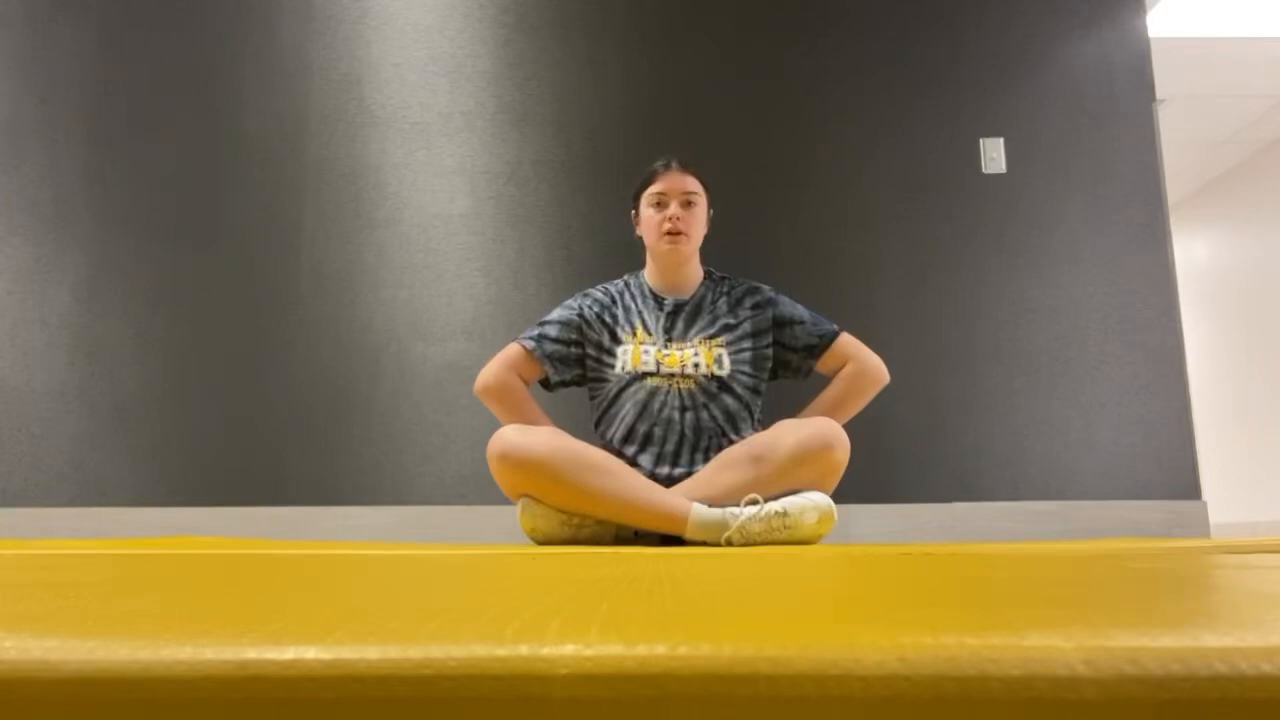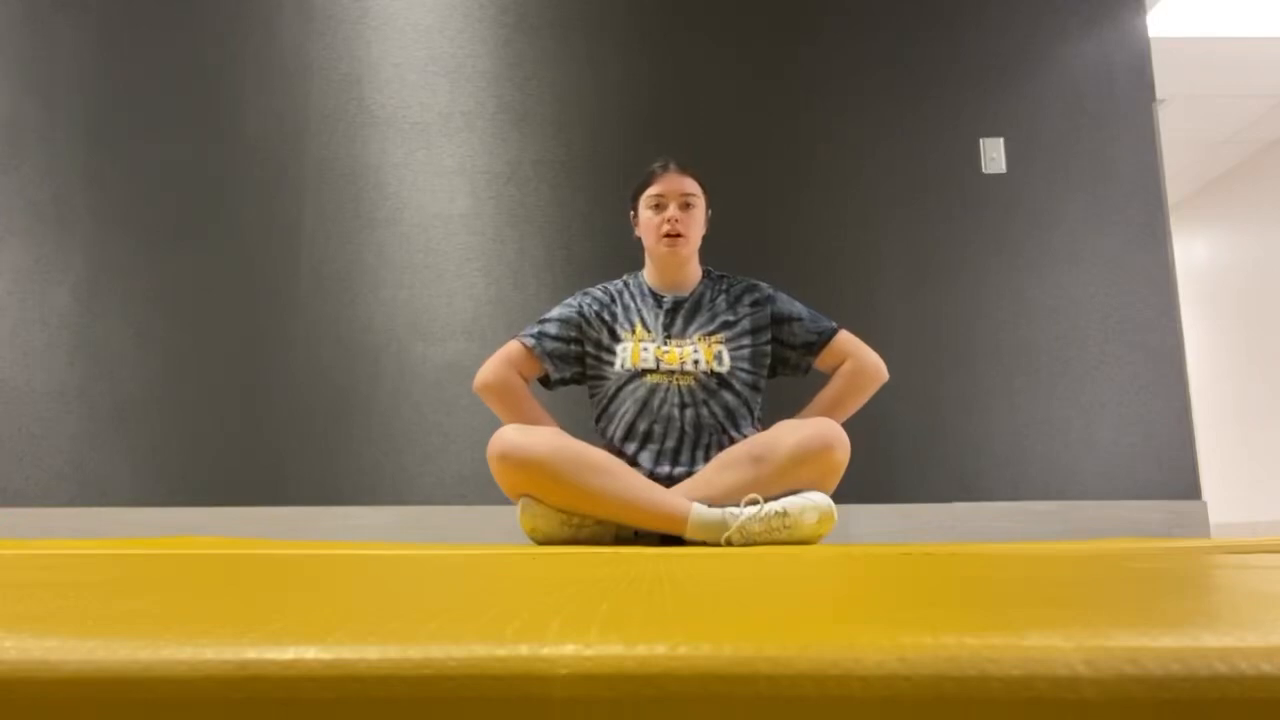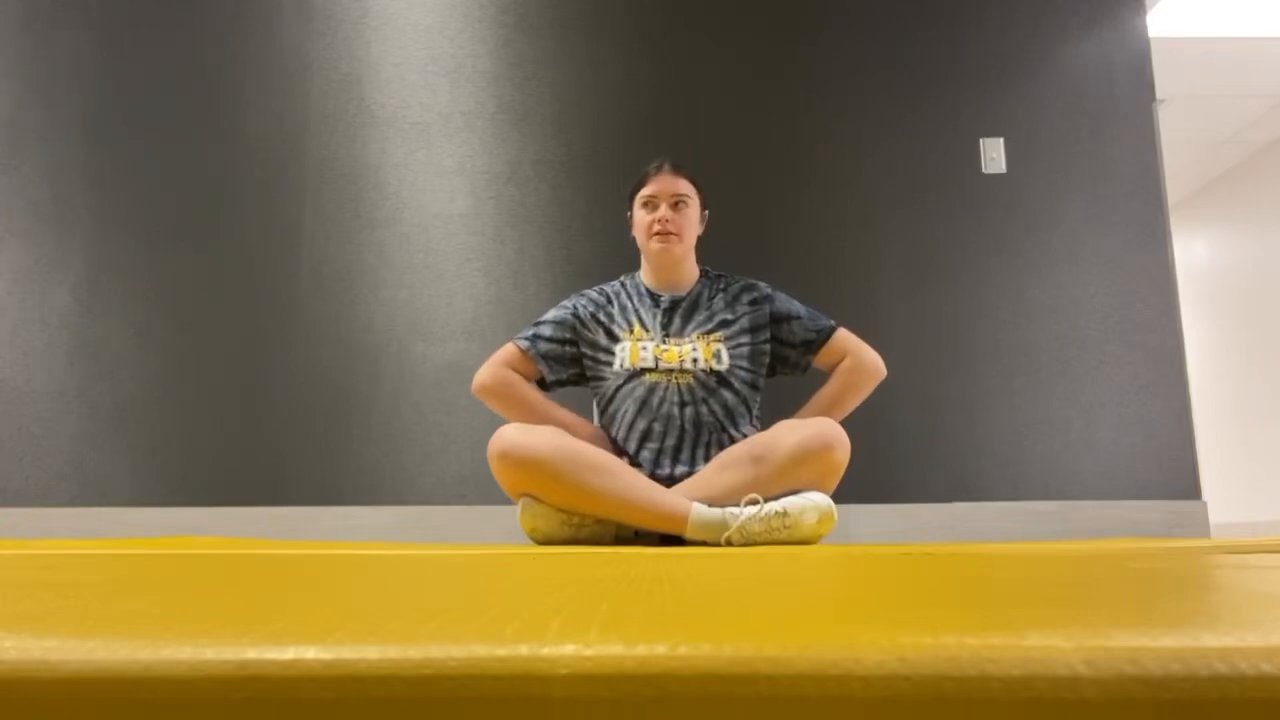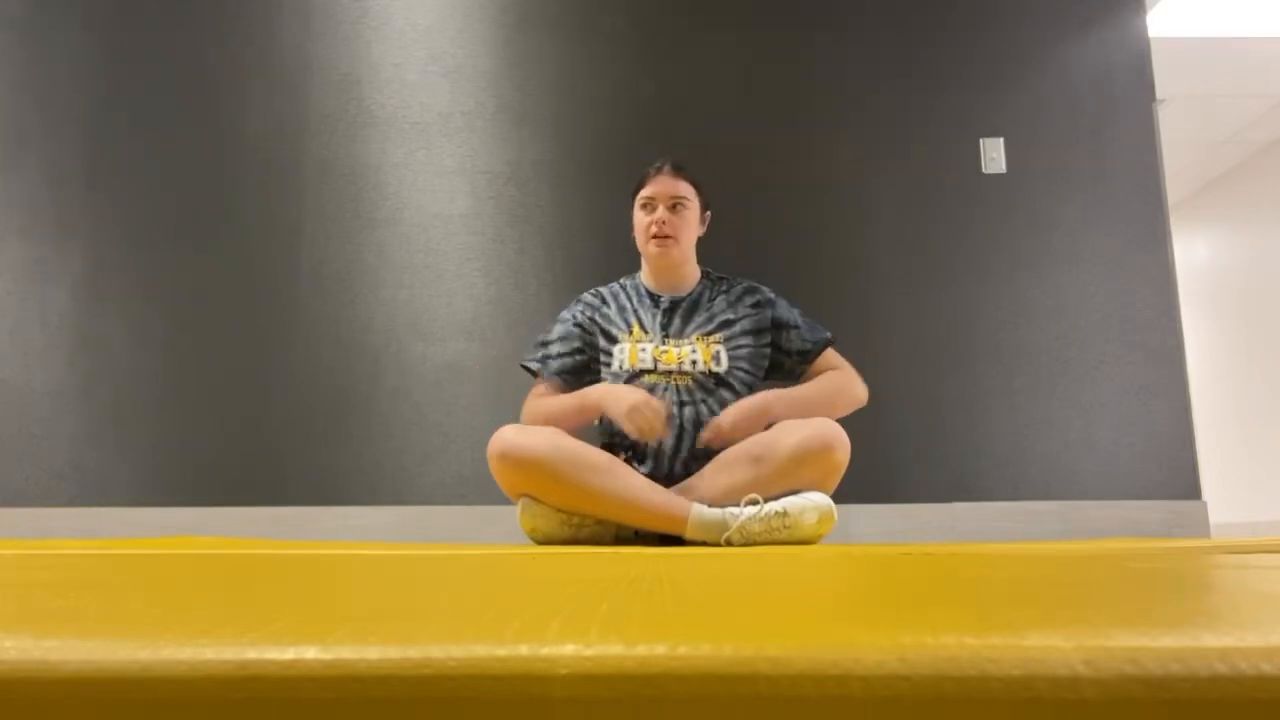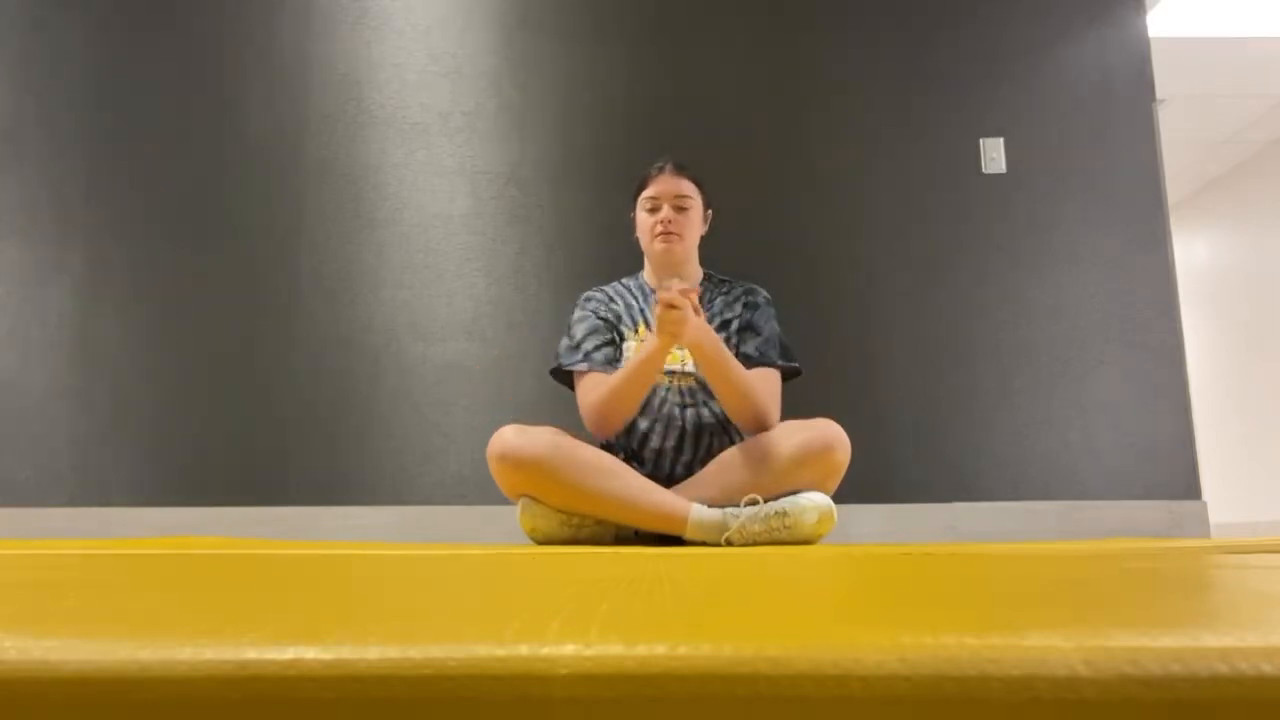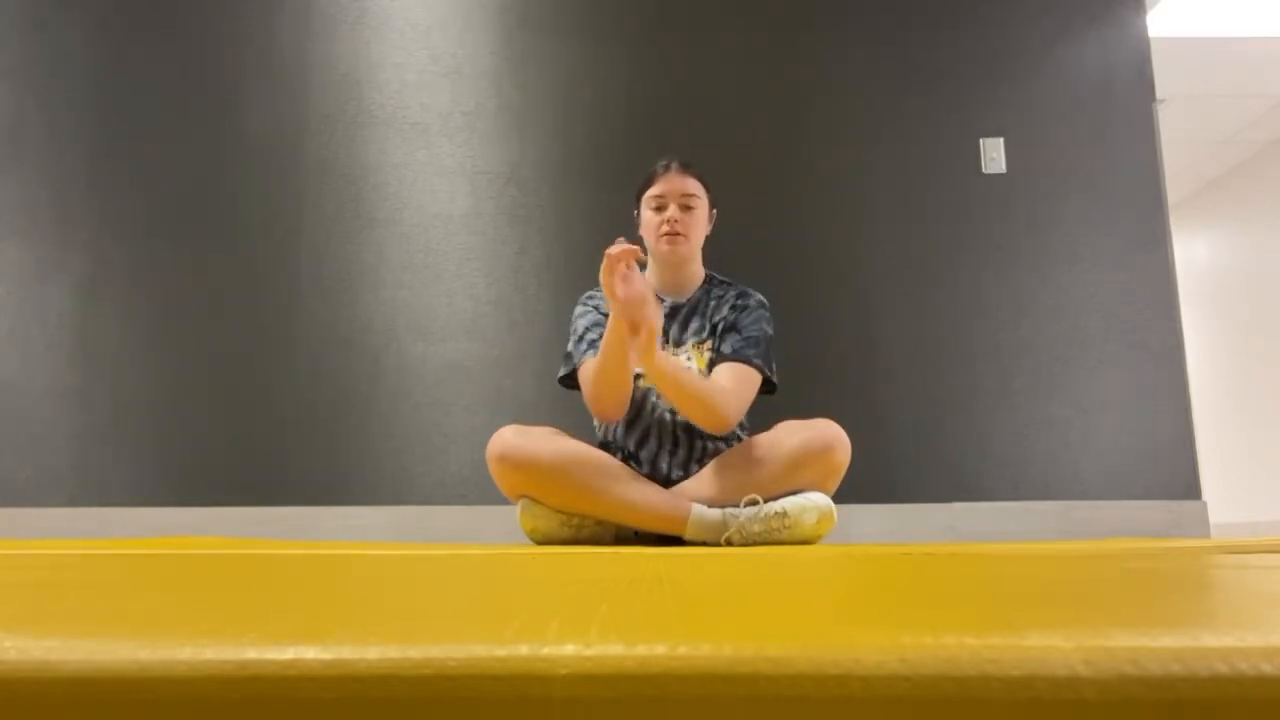
dt=0.4s
person 1, frame 1
left shoulder: (756, 307)
right shoulder: (596, 310)
left elbow: (867, 369)
right elbow: (495, 380)
left wrist: (786, 449)
right wrist: (565, 463)
left hip: (731, 492)
right hip: (620, 495)
left knee: (827, 440)
right knee: (508, 447)
left ankle: (608, 521)
right ankle: (715, 523)
person 1, frame 2
left shoulder: (755, 305)
right shoulder: (597, 310)
left elbow: (866, 367)
right elbow: (494, 375)
left wrist: (781, 448)
right wrist: (568, 462)
left hip: (733, 489)
right hip: (619, 491)
left knee: (827, 442)
right knee: (509, 447)
left ankle: (602, 520)
right ankle: (720, 523)
person 1, frame 3
left shoulder: (752, 304)
right shoulder: (592, 310)
left elbow: (865, 364)
right elbow: (491, 379)
left wrist: (787, 444)
right wrist: (583, 434)
left hip: (733, 489)
right hip: (619, 491)
left knee: (827, 442)
right knee: (510, 446)
right ankle: (720, 523)
person 1, frame 4
left shoulder: (753, 305)
right shoulder: (594, 309)
left elbow: (850, 389)
right elbow: (534, 417)
left wrist: (763, 406)
right wrist: (603, 397)
left hip: (728, 487)
right hip: (621, 490)
left knee: (826, 440)
right knee: (509, 444)
left ankle: (600, 517)
right ankle: (719, 523)
person 1, frame 5
left shoulder: (748, 304)
right shoulder: (600, 305)
left elbow: (761, 418)
right elbow: (601, 421)
left wrist: (697, 335)
right wrist: (660, 339)
left hip: (726, 482)
right hip: (621, 485)
left knee: (827, 441)
right knee: (510, 445)
left ankle: (612, 521)
right ankle: (720, 523)
person 1, frame 6
left shoulder: (744, 308)
right shoulder: (597, 305)
left elbow: (723, 413)
right elbow: (605, 408)
left wrist: (652, 357)
right wrist: (622, 313)
left hip: (719, 482)
right hip: (621, 488)
left knee: (827, 441)
right knee: (508, 446)
left ankle: (607, 520)
right ankle: (728, 522)
